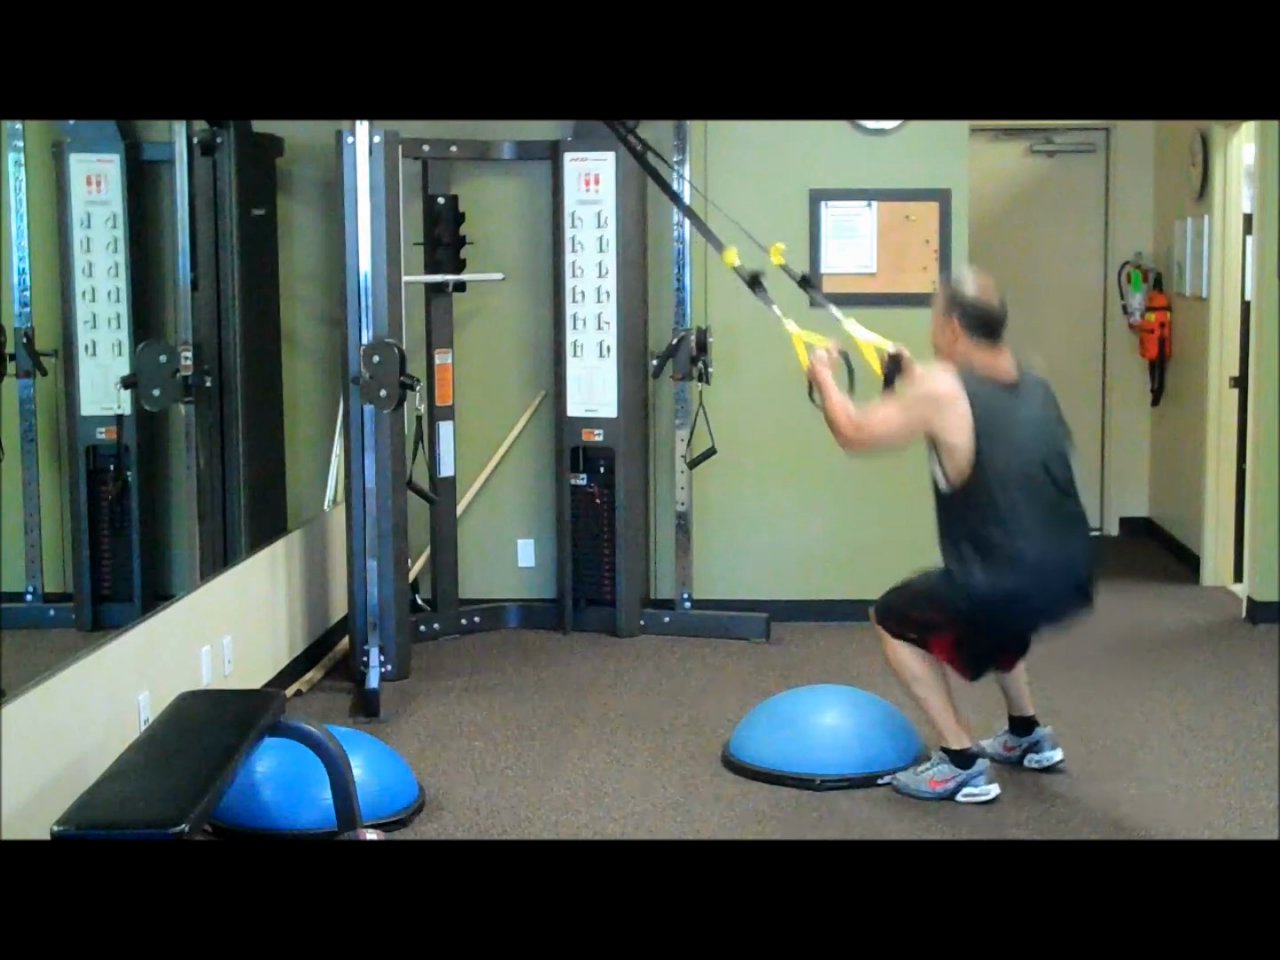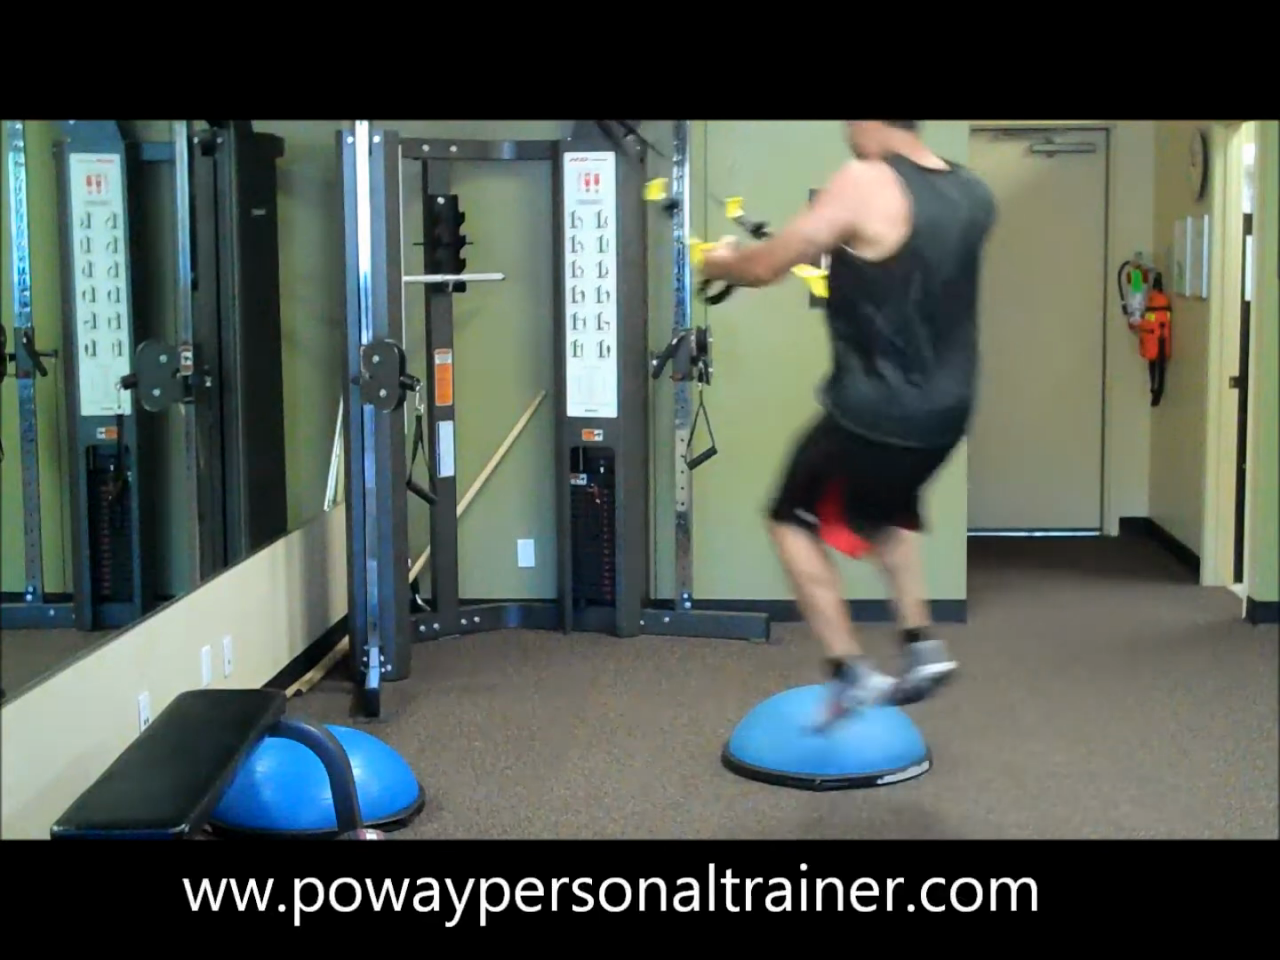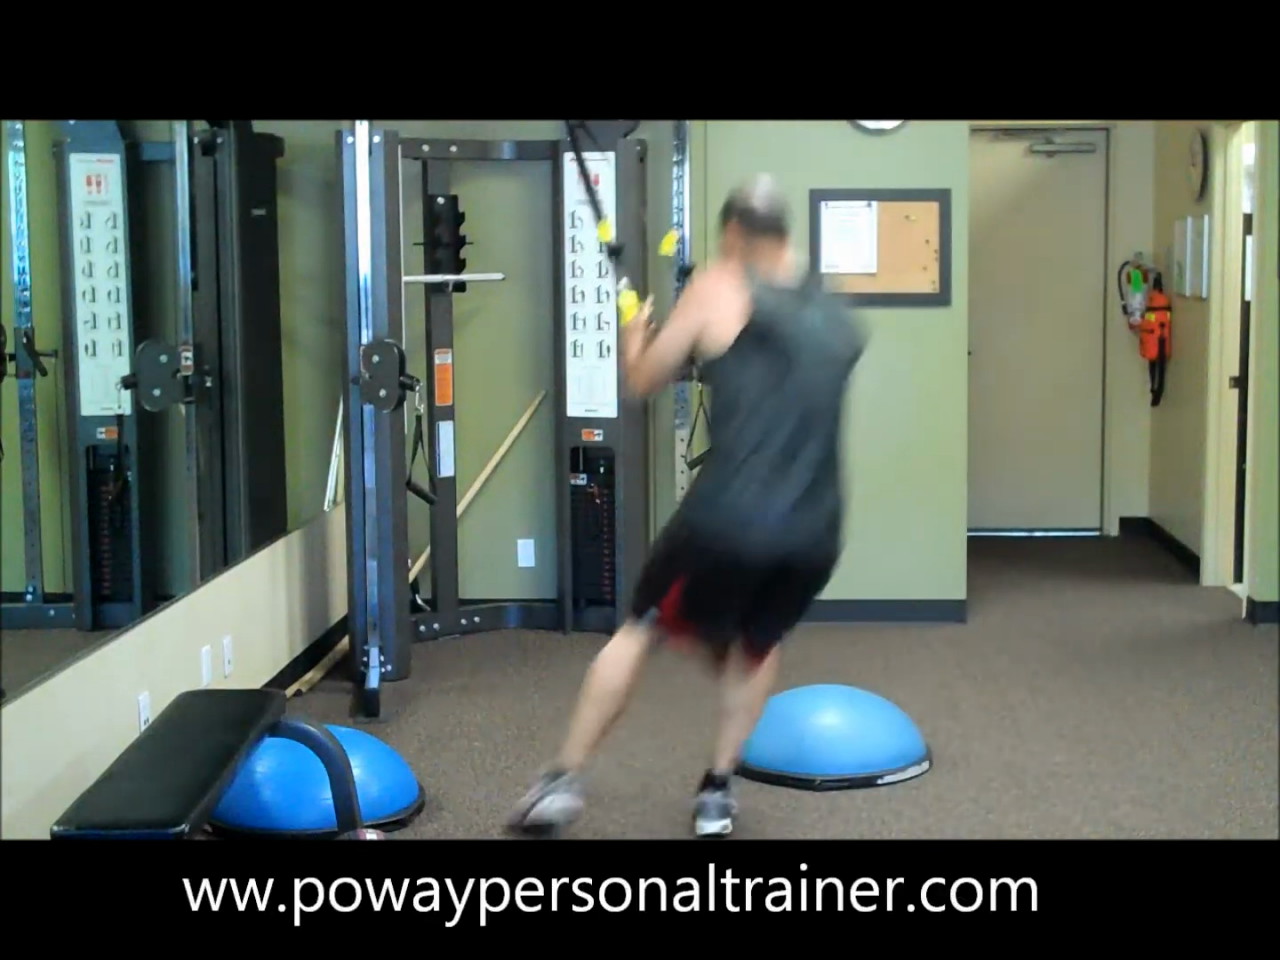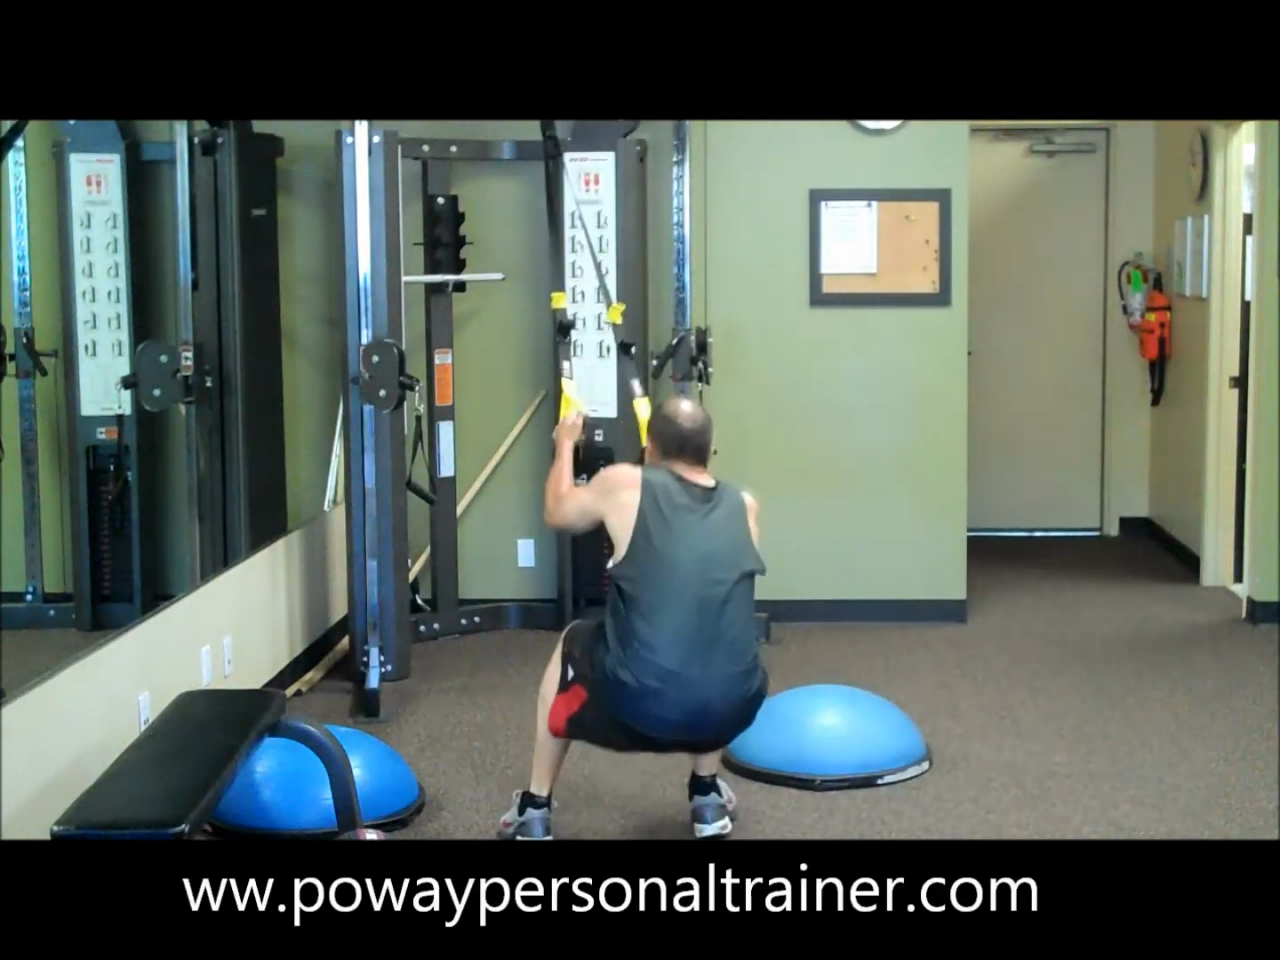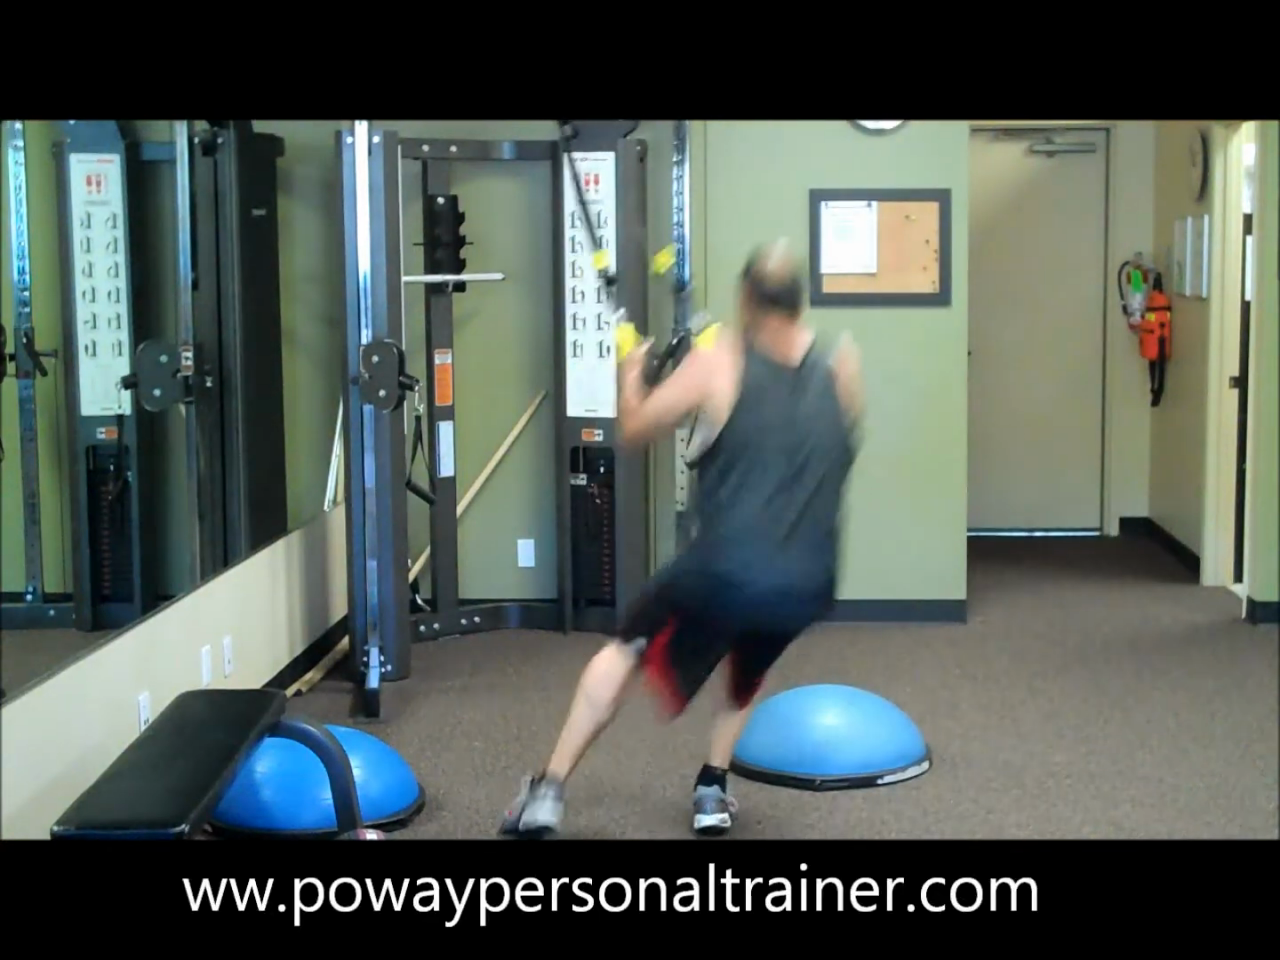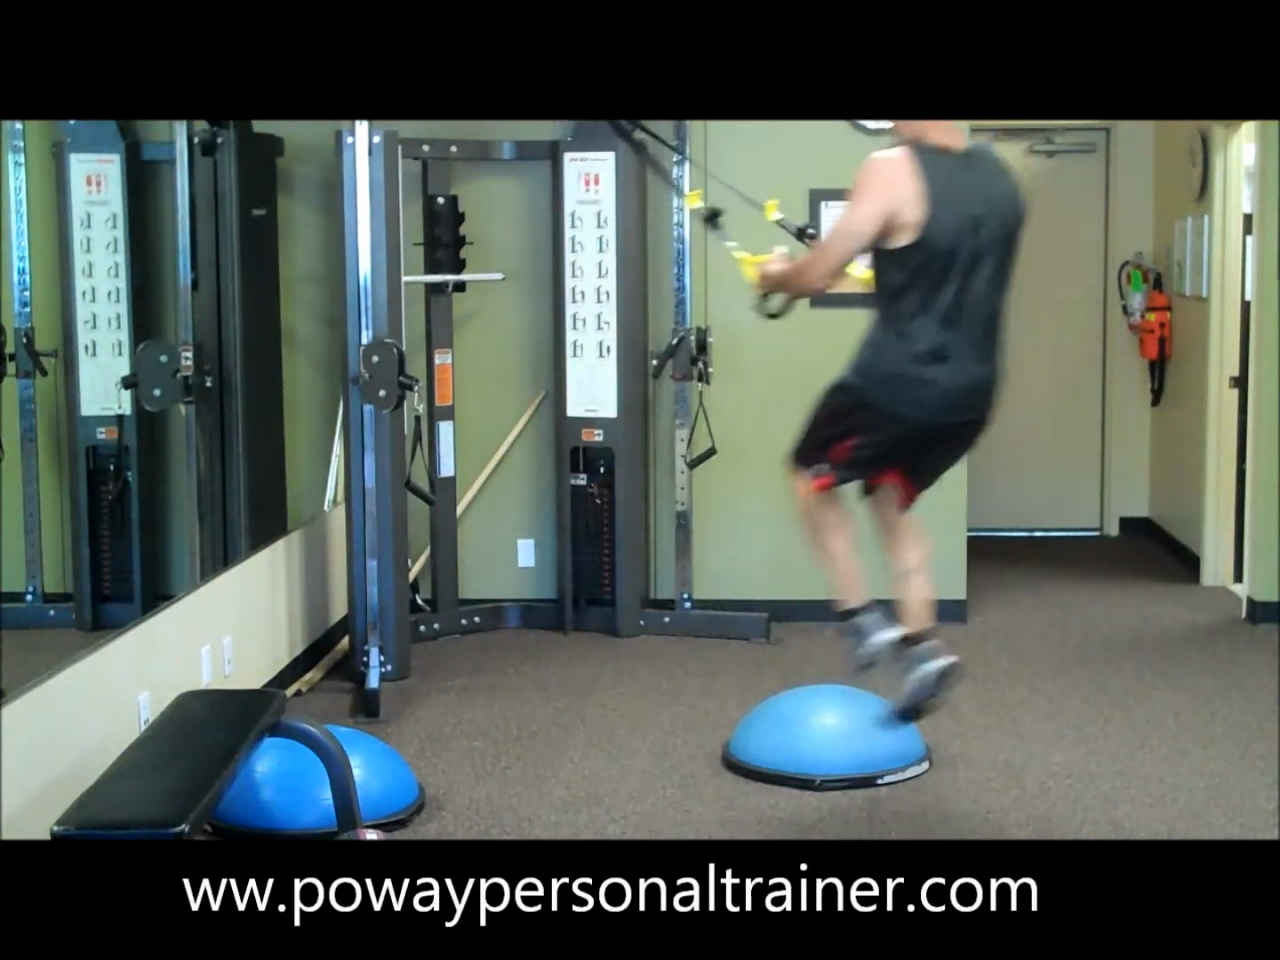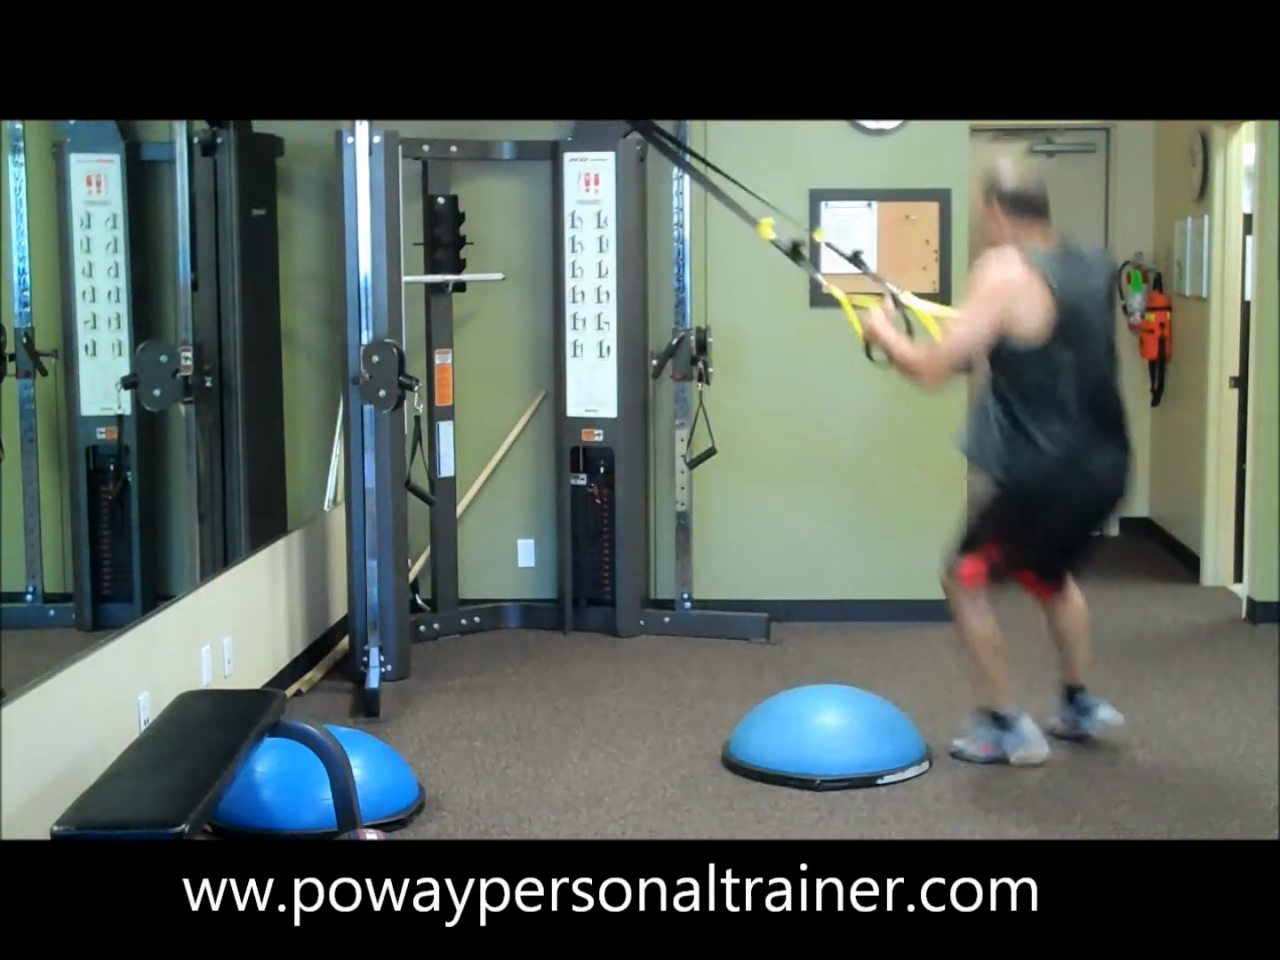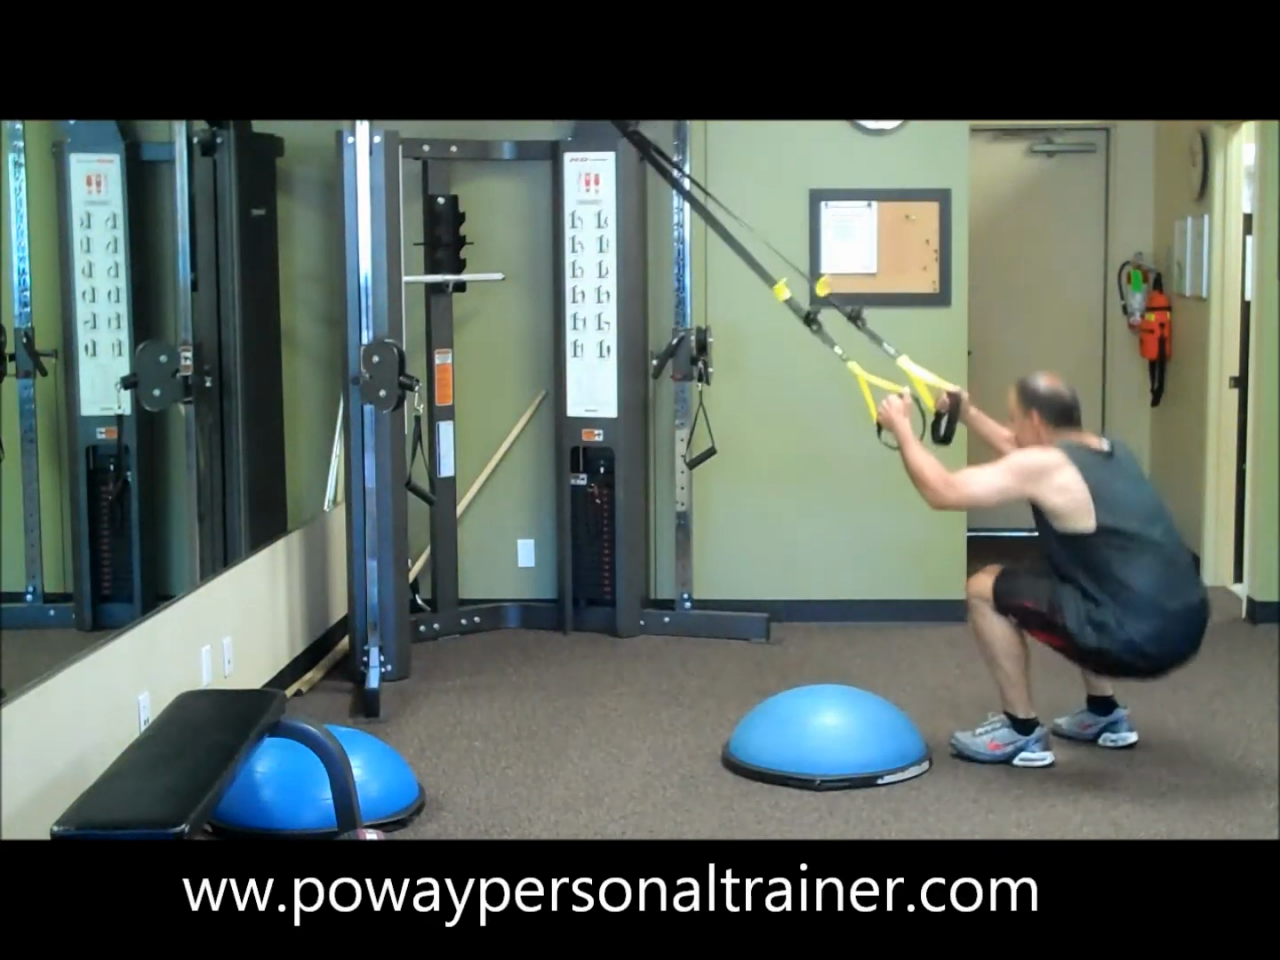
dt=0.3s
person 1, frame 1
left shoulder: (942, 391)
right shoulder: (1037, 387)
left elbow: (854, 434)
left wrist: (823, 377)
right wrist: (909, 369)
left hip: (1009, 586)
right hip: (1070, 580)
left knee: (895, 621)
right knee: (991, 614)
left ankle: (963, 764)
right ankle: (1028, 732)
person 1, frame 2
left shoulder: (865, 183)
right shoulder: (971, 193)
left elbow: (766, 265)
left wrist: (721, 262)
left hip: (875, 409)
right hip: (946, 406)
left knee: (793, 523)
right knee: (892, 513)
left ankle: (849, 670)
right ankle: (921, 645)
person 1, frame 3
left shoulder: (717, 290)
right shoulder: (837, 315)
left elbow: (641, 380)
left wrist: (634, 334)
left hip: (731, 521)
right hip: (814, 534)
left knee: (637, 632)
right knee: (756, 648)
left ankle: (561, 785)
right ankle: (717, 791)
person 1, frame 4
left shoulder: (625, 485)
right shoulder: (744, 506)
left elbow: (558, 514)
left wrist: (565, 444)
left hip: (643, 701)
right hip: (732, 707)
left knee: (574, 648)
left ankle: (535, 811)
right ankle: (707, 797)
person 1, frame 5
left shoulder: (718, 362)
right shoulder: (843, 368)
left elbow: (635, 430)
left wrist: (630, 373)
left hip: (722, 577)
right hip: (806, 587)
left knee: (626, 648)
right knee: (743, 670)
left ankle: (547, 788)
right ankle: (711, 790)
person 1, frame 6
left shoulder: (893, 170)
right shoulder: (1001, 177)
left elbow: (817, 274)
left wrist: (777, 275)
left hip: (898, 383)
right hip: (971, 393)
left knee: (810, 478)
right knee: (893, 502)
left ankle: (864, 620)
right ankle: (921, 644)
person 1, frame 7
left shoulder: (1006, 273)
right shoulder: (1092, 266)
left elbow: (932, 366)
left wrist: (880, 328)
right wrist: (971, 319)
left hip: (1053, 476)
right hip: (1104, 471)
left knee: (966, 576)
right knee: (1046, 572)
left ankle: (1009, 728)
right ankle: (1083, 707)
person 1, frame 8
left shoulder: (1044, 468)
right shoulder: (1110, 451)
left elbow: (942, 492)
left wrist: (900, 426)
right wrist: (966, 414)
left hip: (1142, 635)
right hip: (1185, 621)
left knee: (985, 591)
right knee: (1068, 596)
left ankle: (1022, 732)
right ankle: (1105, 713)
